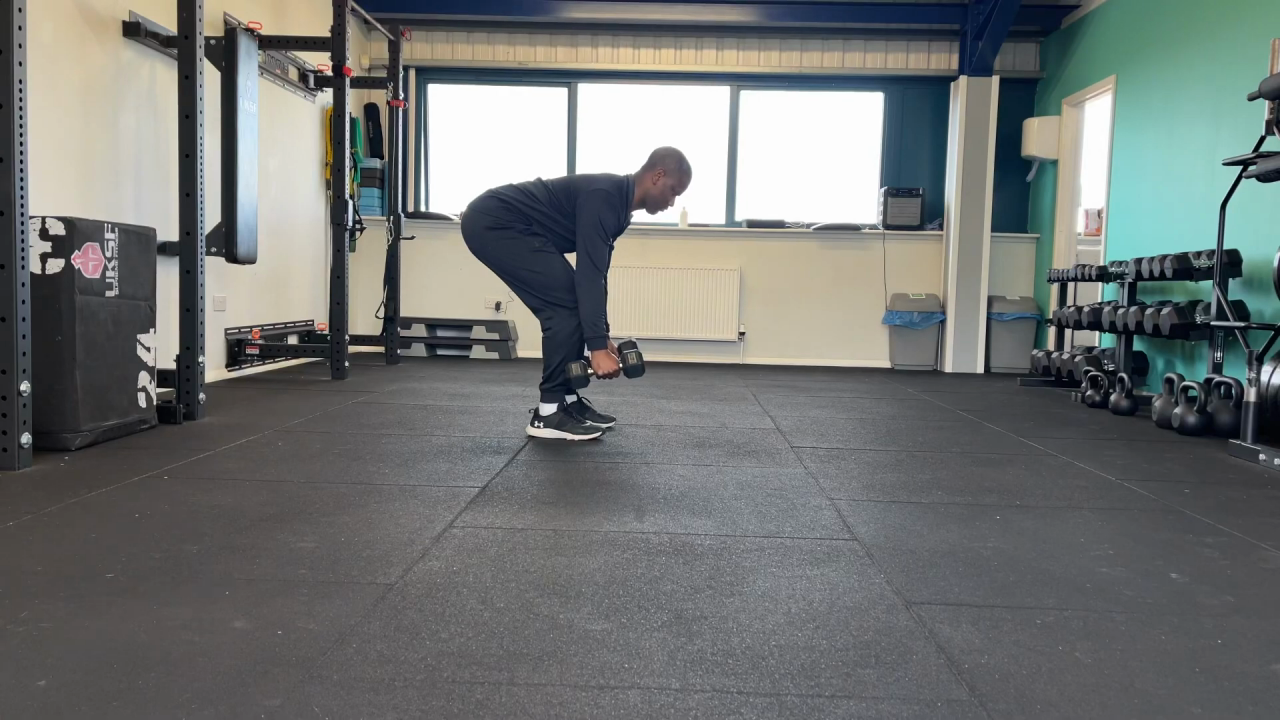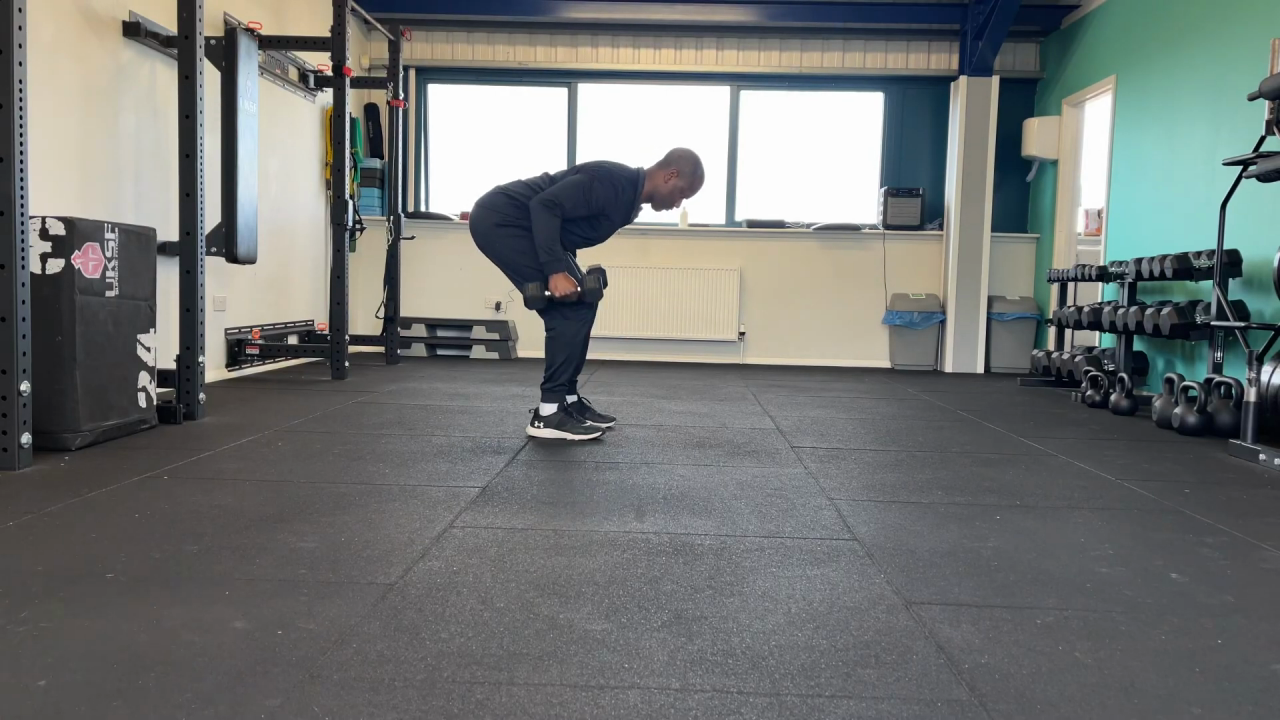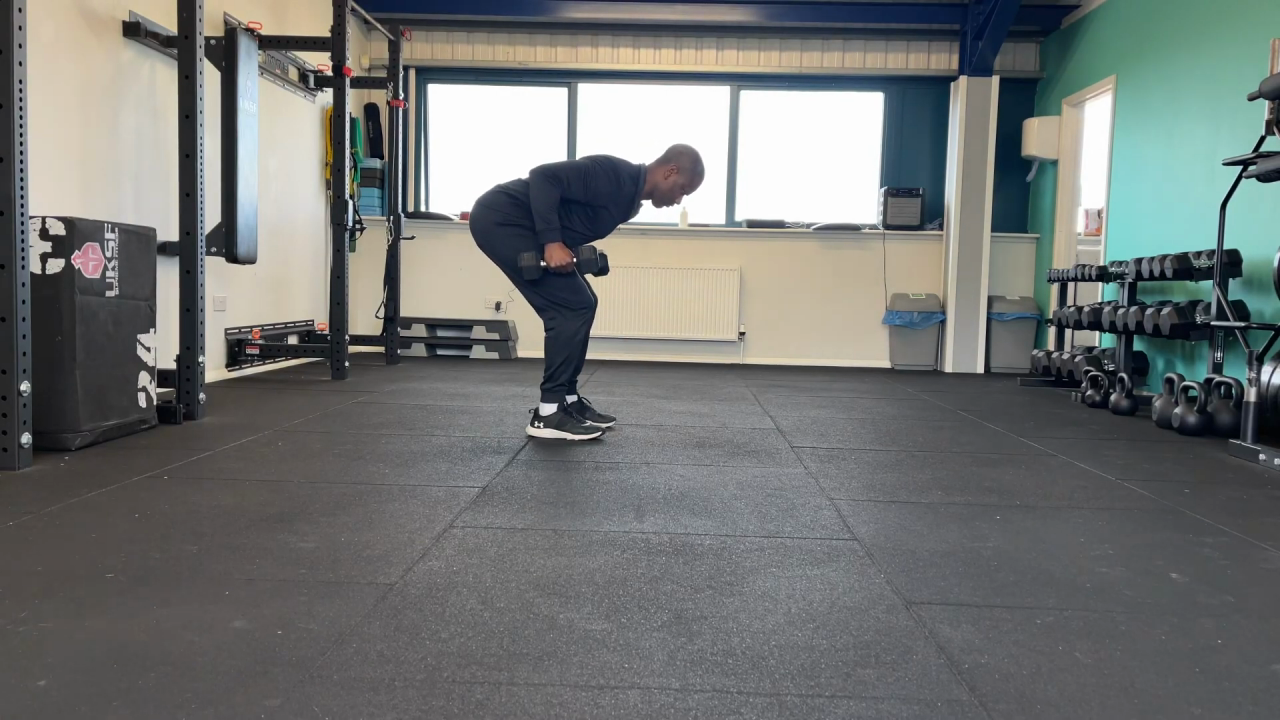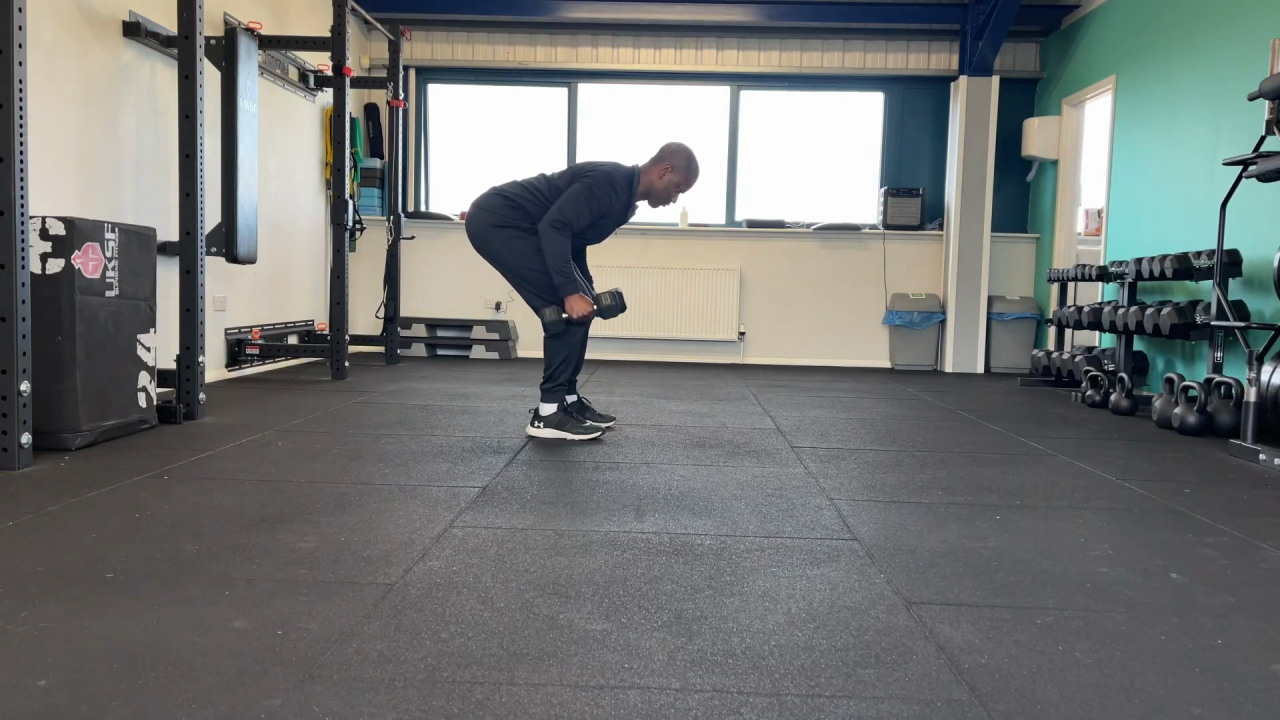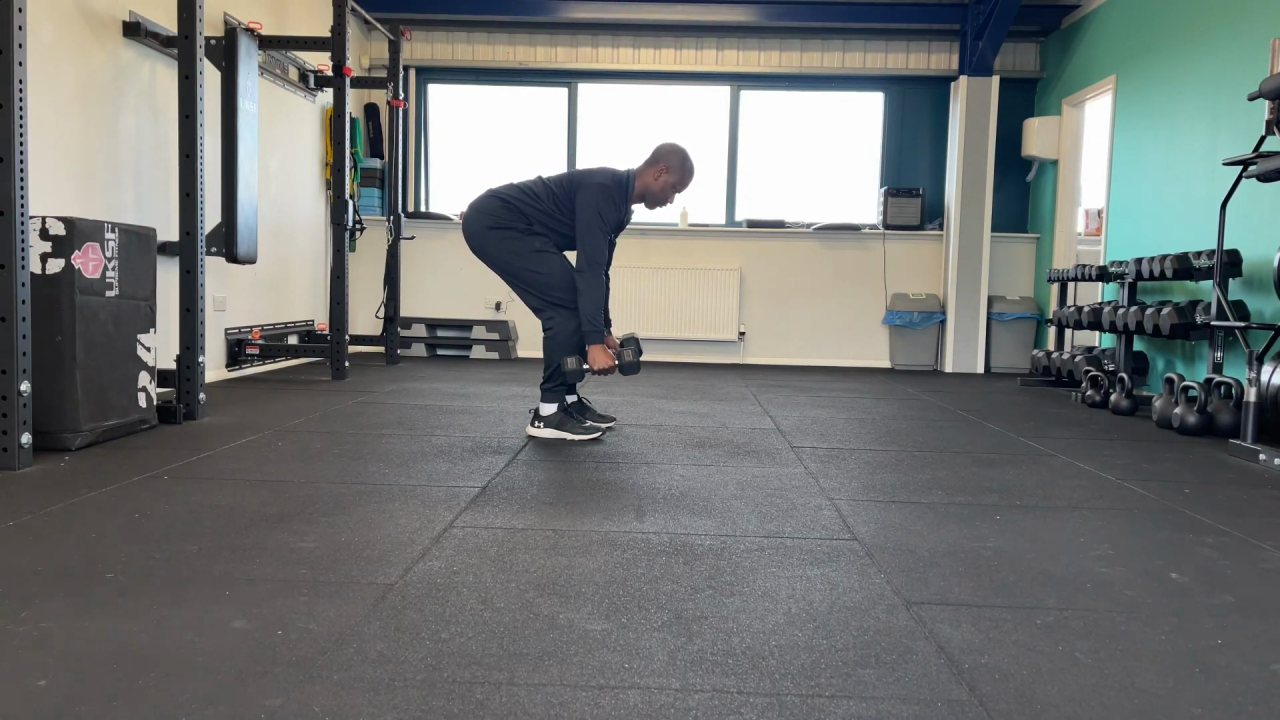
dt=1s
person 1, frame 1
left shoulder: (618, 204)
right shoulder: (604, 198)
left elbow: (595, 273)
right elbow: (589, 274)
left wrist: (601, 337)
right wrist: (597, 347)
left hip: (502, 224)
right hip: (493, 222)
left knee: (570, 304)
right knee: (567, 305)
left ankle: (566, 401)
right ankle: (549, 414)
person 1, frame 2
left shoulder: (628, 199)
right shoulder: (614, 183)
right elbow: (545, 205)
left wrist: (565, 270)
right wrist: (555, 272)
left hip: (510, 221)
right hip: (499, 219)
left knee: (579, 304)
right knee: (572, 307)
left ankle: (566, 400)
right ankle: (549, 413)
person 1, frame 3
left shoulder: (630, 198)
right shoulder: (614, 176)
right elbow: (544, 176)
right wrist: (552, 241)
left hip: (516, 223)
right hip: (499, 218)
left knee: (581, 304)
right knee: (572, 307)
left ankle: (567, 400)
right ankle: (548, 414)
person 1, frame 4
left shoulder: (624, 196)
right shoulder: (609, 182)
left elbow: (574, 236)
right elbow: (554, 227)
left wrist: (584, 289)
right wrist: (571, 292)
left hip: (508, 224)
right hip: (496, 221)
left knee: (579, 307)
right knee: (567, 309)
left ankle: (567, 400)
right ankle: (549, 413)
person 1, frame 5
left shoulder: (619, 201)
right shoulder: (603, 191)
left elbow: (599, 270)
right elbow: (589, 269)
left wrist: (603, 331)
right wrist: (594, 342)
left hip: (502, 225)
right hip: (493, 223)
left knee: (572, 304)
right knee: (567, 305)
left ankle: (566, 401)
right ankle: (549, 413)
